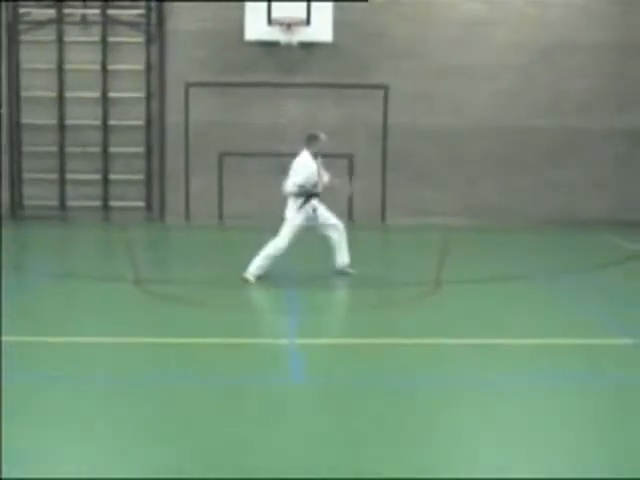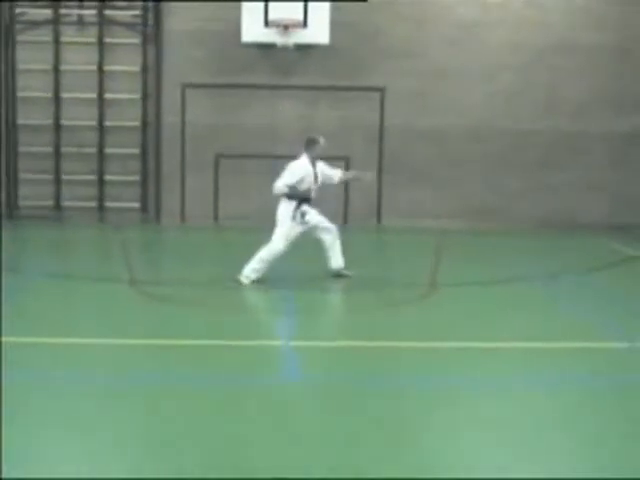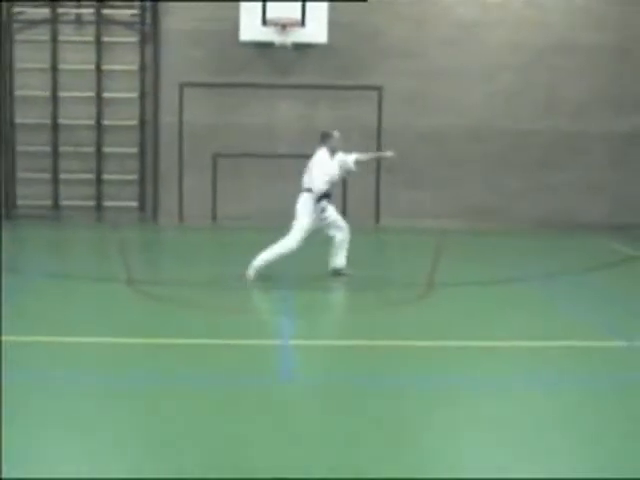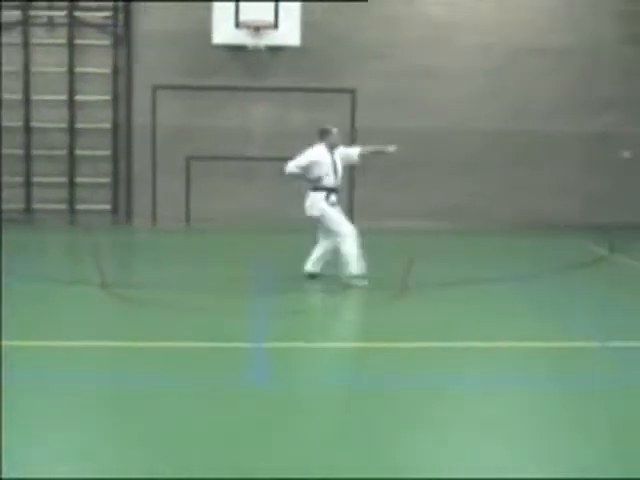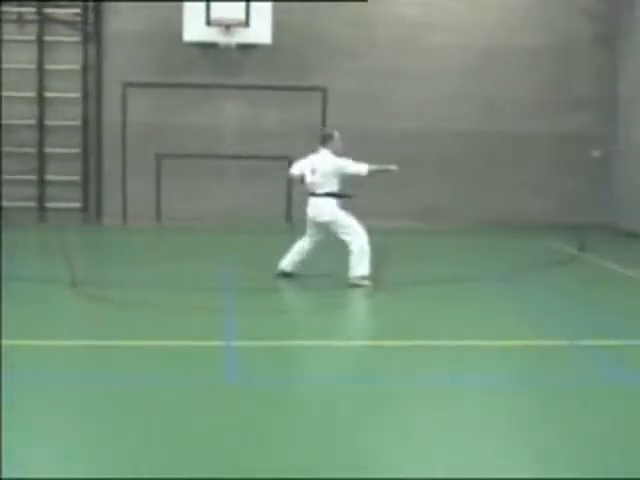
dt=0.3s
person 1, frame 1
left shoulder: (314, 161)
right shoulder: (302, 163)
left elbow: (324, 179)
right elbow: (289, 189)
right wrist: (310, 189)
left hip: (313, 204)
right hip: (299, 207)
left knee: (337, 228)
right knee: (283, 240)
left ankle: (342, 265)
right ankle: (252, 271)
person 1, frame 2
left shoulder: (318, 166)
right shoulder: (297, 166)
left elbow: (338, 175)
right elbow: (278, 188)
left wrist: (360, 175)
right wrist: (300, 193)
left hip: (305, 210)
right hip: (290, 211)
left knee: (330, 231)
right knee: (278, 245)
left ankle: (336, 267)
right ankle: (247, 274)
person 1, frame 3
left shoulder: (336, 158)
right shoulder: (320, 161)
left elbow: (358, 158)
right elbow: (319, 188)
left wrist: (382, 155)
right wrist: (335, 179)
left hip: (322, 204)
right hip: (310, 204)
left knee: (342, 230)
right knee: (293, 241)
left ankle: (337, 266)
right ankle: (257, 265)
person 1, frame 4
left shoulder: (336, 152)
right shoulder: (314, 154)
left elbow: (359, 151)
right elbow: (290, 168)
left wrist: (384, 149)
right wrist: (310, 179)
left hip: (328, 201)
right hip: (321, 201)
left knee: (329, 238)
right knee: (347, 233)
left ankle: (311, 269)
right ankle: (354, 274)
person 1, frame 5
left shoulder: (311, 159)
right shoulder: (334, 162)
left elbow: (294, 172)
right elbow: (364, 169)
left wrist: (309, 181)
right wrist: (387, 167)
left hip: (314, 206)
right hip: (329, 207)
left knee: (310, 238)
right knee: (358, 236)
left ankle: (285, 268)
right ankle: (358, 275)
